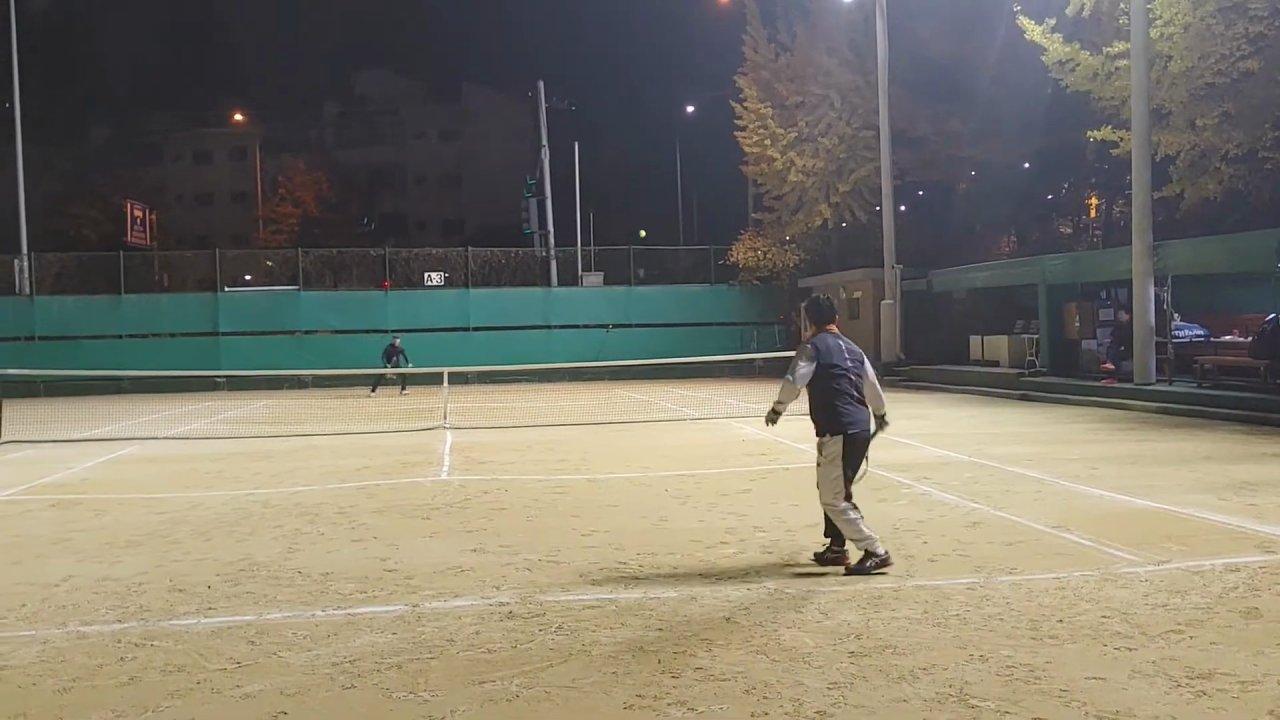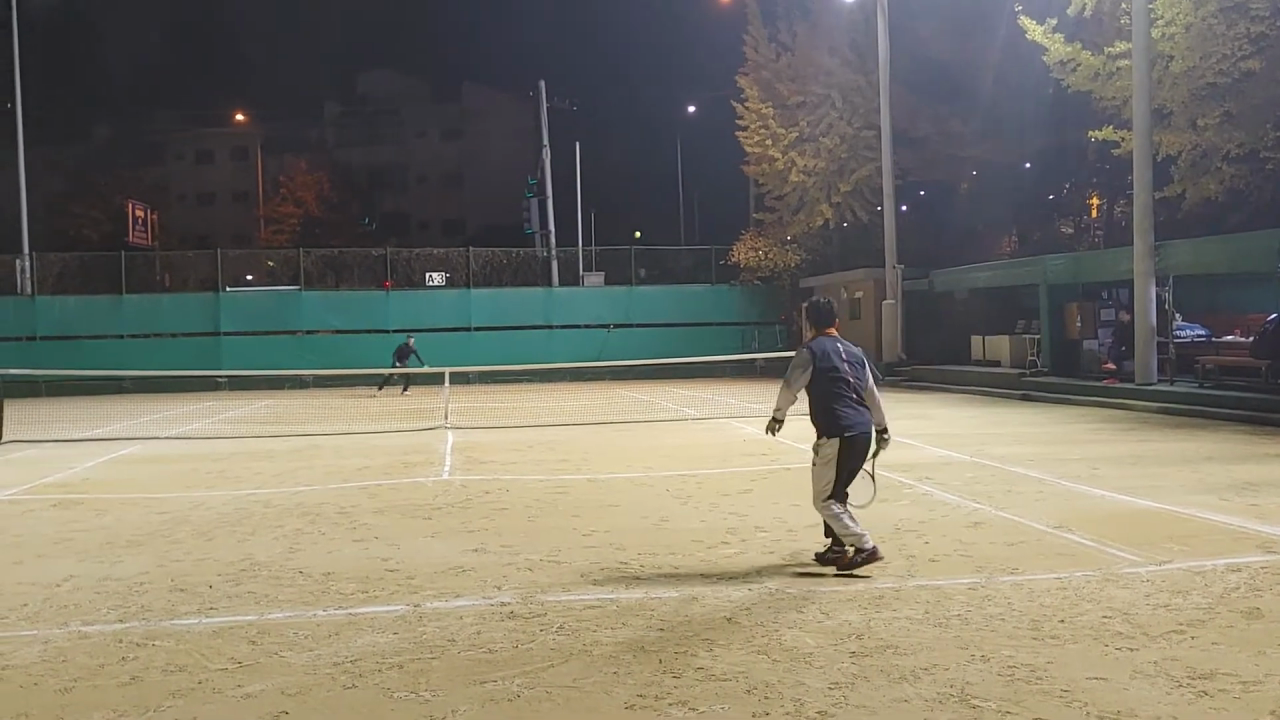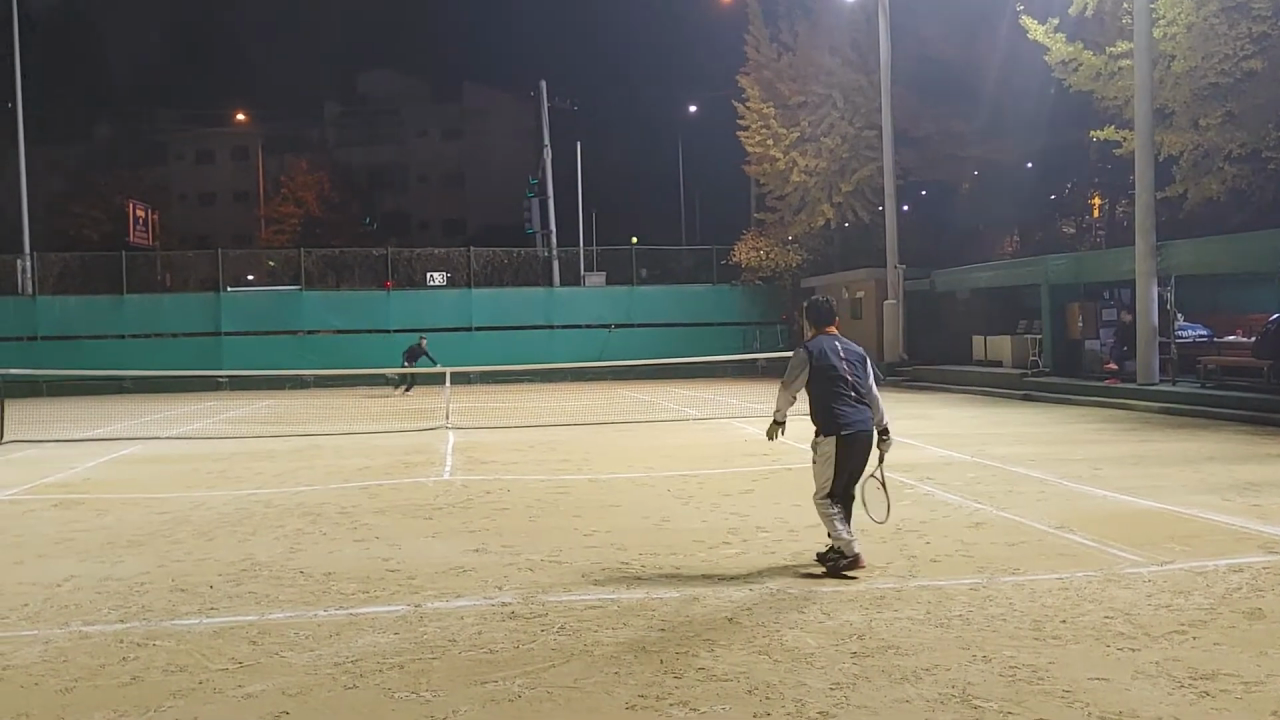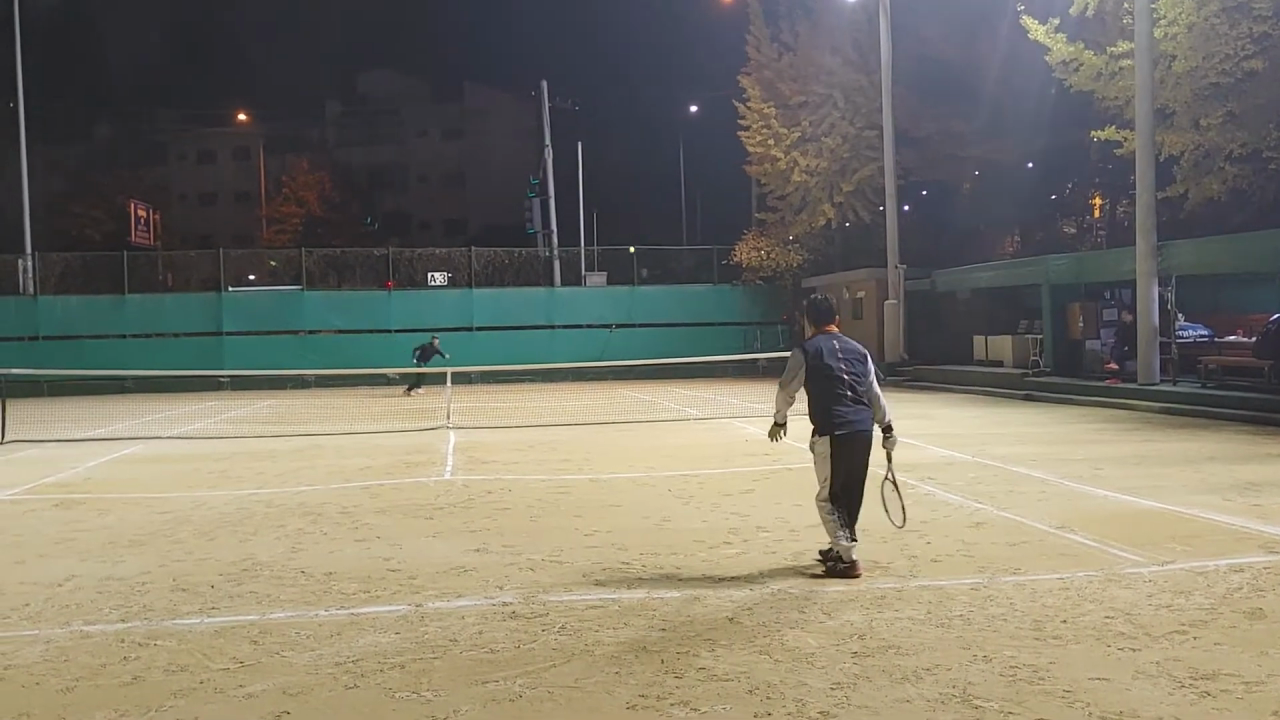
dt=0.1s
person 1, frame 1
left shoulder: (813, 347)
right shoulder: (853, 349)
left elbow: (793, 383)
right elbow: (873, 388)
left wrist: (777, 408)
right wrist: (880, 416)
left hip: (837, 433)
right hip: (861, 430)
left knee: (834, 499)
right knee: (835, 491)
left ankle: (875, 552)
right ankle: (836, 547)
person 1, frame 2
left shoulder: (810, 351)
right shoulder: (854, 352)
left elbow: (790, 387)
right elbow: (872, 396)
left wrist: (778, 416)
right wrist: (882, 429)
left hip: (836, 435)
right hip: (862, 432)
left knee: (825, 499)
right knee: (834, 491)
left ankle: (864, 546)
right ankle: (838, 547)
person 1, frame 3
left shoulder: (808, 350)
right shoulder: (857, 351)
left elbow: (789, 389)
right elbow: (873, 394)
left wrist: (778, 419)
right wrist: (883, 430)
left hip: (834, 433)
right hip: (863, 429)
left knee: (825, 496)
right knee: (843, 492)
left ankle: (849, 553)
right ankle: (840, 547)
person 1, frame 4
left shoulder: (805, 350)
right shoulder: (858, 349)
left elbow: (787, 389)
right elbow: (874, 392)
left wrist: (779, 420)
right wrist: (887, 428)
left hip: (831, 432)
right hip: (862, 430)
left knee: (828, 498)
right knee: (851, 492)
left ankle: (847, 559)
right ankle: (842, 548)
